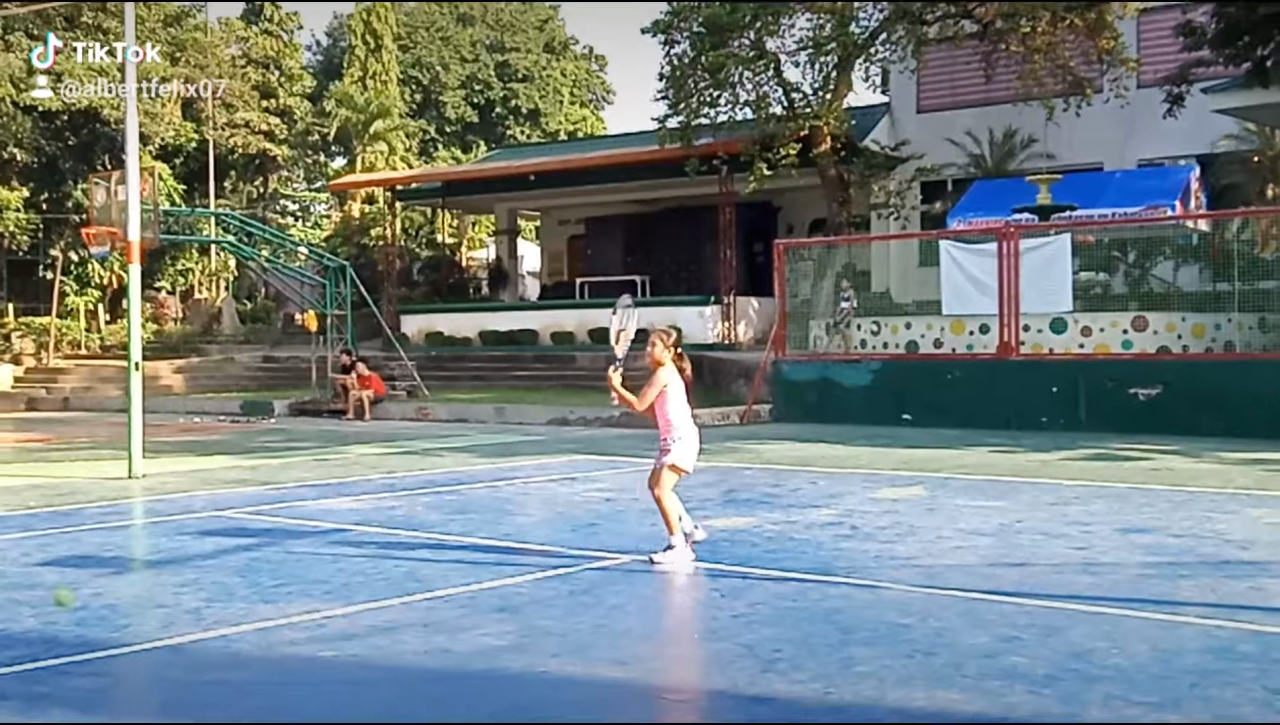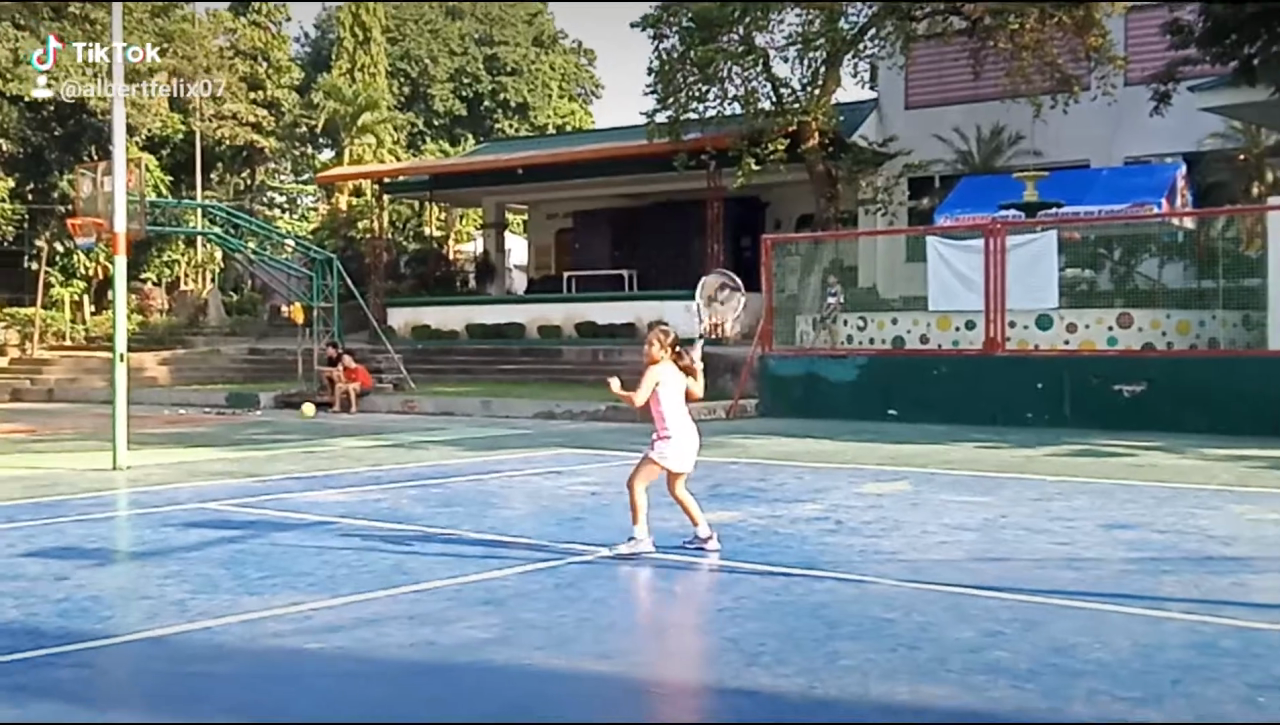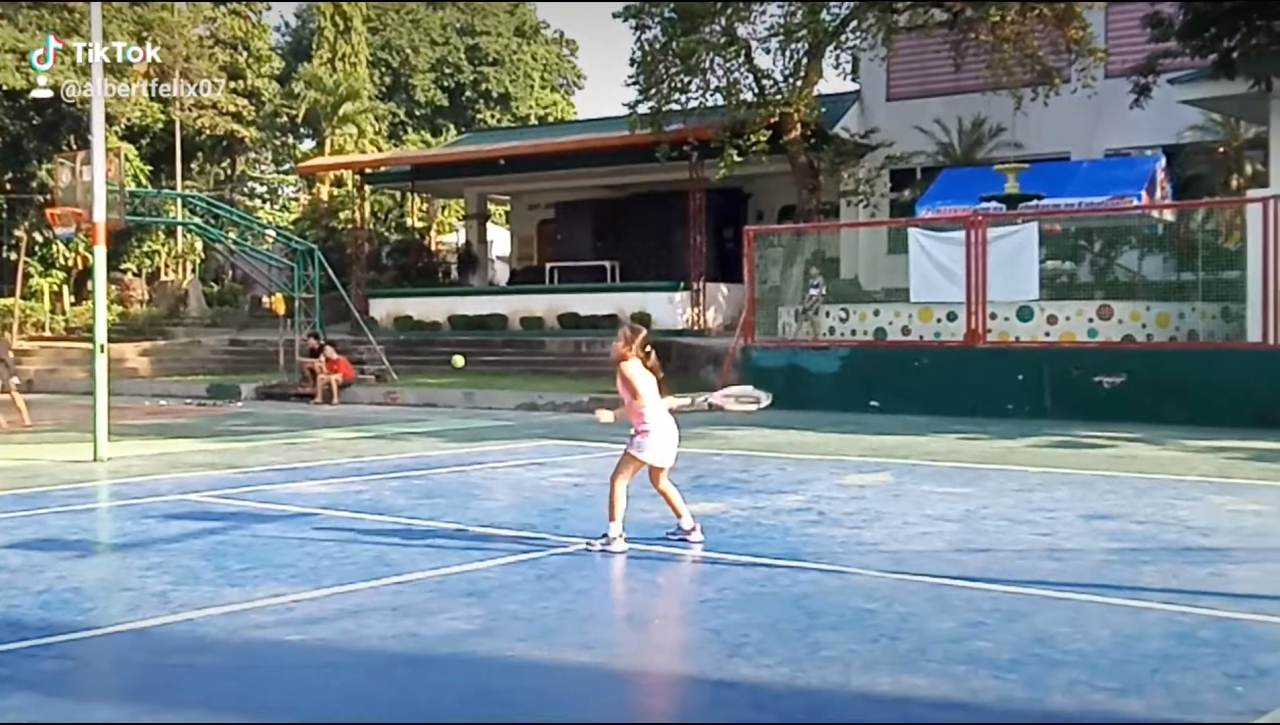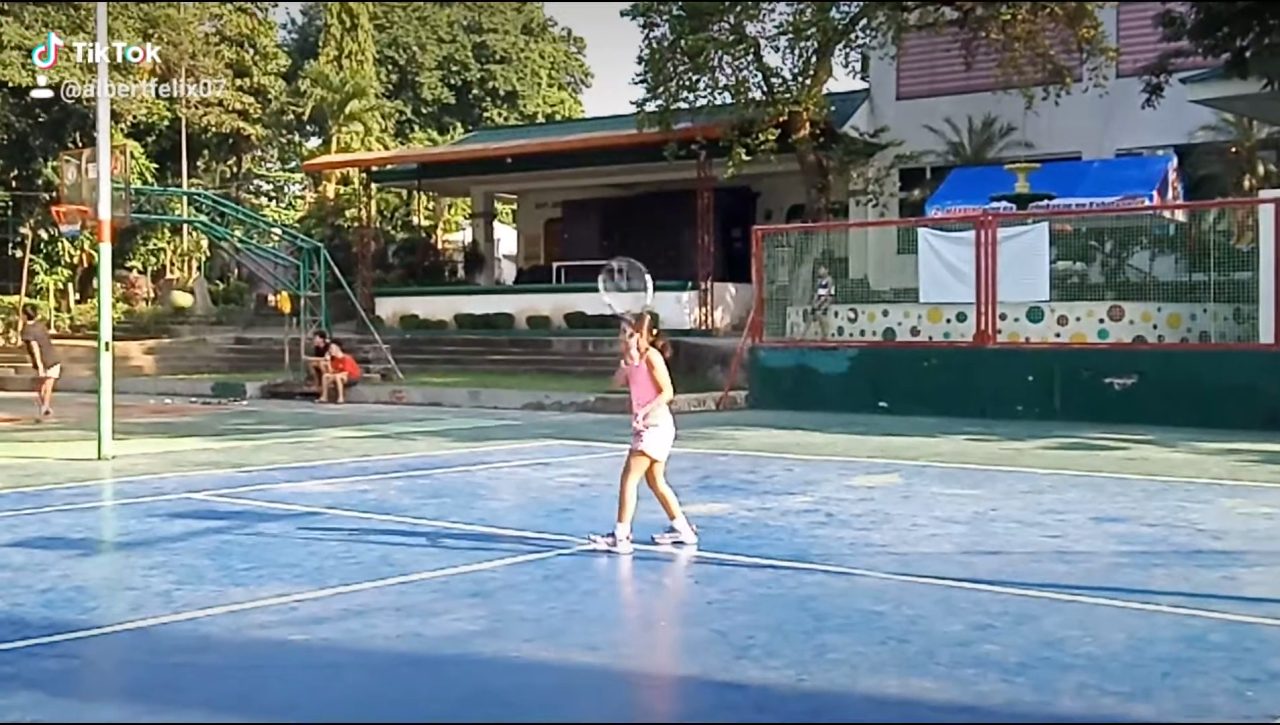
dt=0.3s
person 1, frame 1
left shoulder: (663, 373)
right shoulder: (667, 373)
left elbow: (639, 405)
right elbow: (651, 405)
left wrist: (615, 387)
right wrist: (622, 394)
left hip: (680, 439)
right hip: (674, 440)
left knee: (660, 491)
right knee: (656, 487)
left ankle: (680, 547)
right ankle: (690, 529)
person 1, frame 2
left shoulder: (654, 371)
right shoulder: (678, 371)
left elbow: (637, 400)
right elbow: (697, 393)
left wrist: (617, 390)
right wrist: (697, 366)
left hip: (671, 437)
right hip: (687, 435)
left knee: (636, 484)
right knee: (677, 489)
left ankle: (640, 538)
right ankle: (706, 535)
person 1, frame 3
left shoulder: (626, 368)
right shoulder: (643, 369)
left elbow: (641, 402)
left wrist: (614, 414)
left hip: (651, 432)
right hip: (663, 430)
left knee: (618, 480)
right knee: (660, 482)
left ankle: (614, 535)
right ankle: (689, 527)
person 1, frame 4
left shoulder: (652, 357)
right shoulder: (635, 358)
left elbow: (667, 392)
right elbow: (620, 380)
left wrist: (647, 410)
right wrist: (628, 363)
left hip: (655, 426)
right hip: (647, 427)
left knee: (629, 479)
right knee: (655, 481)
left ankle: (621, 537)
right ankle: (682, 529)
